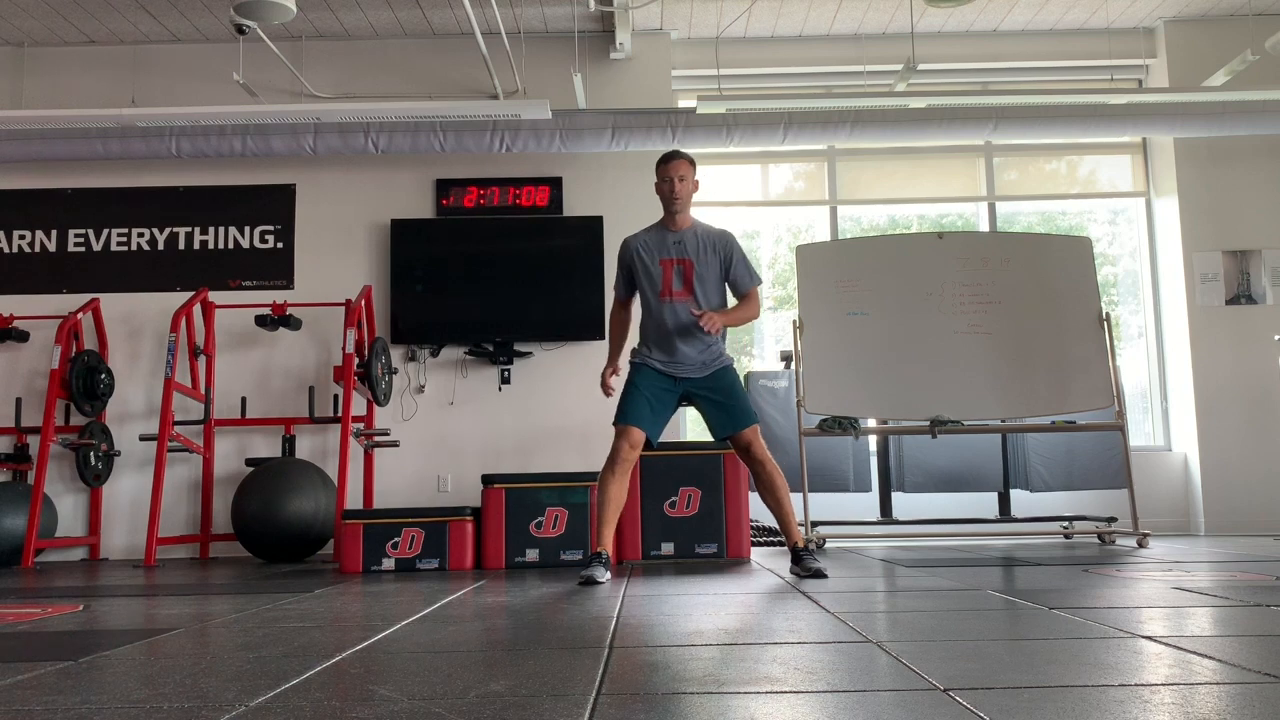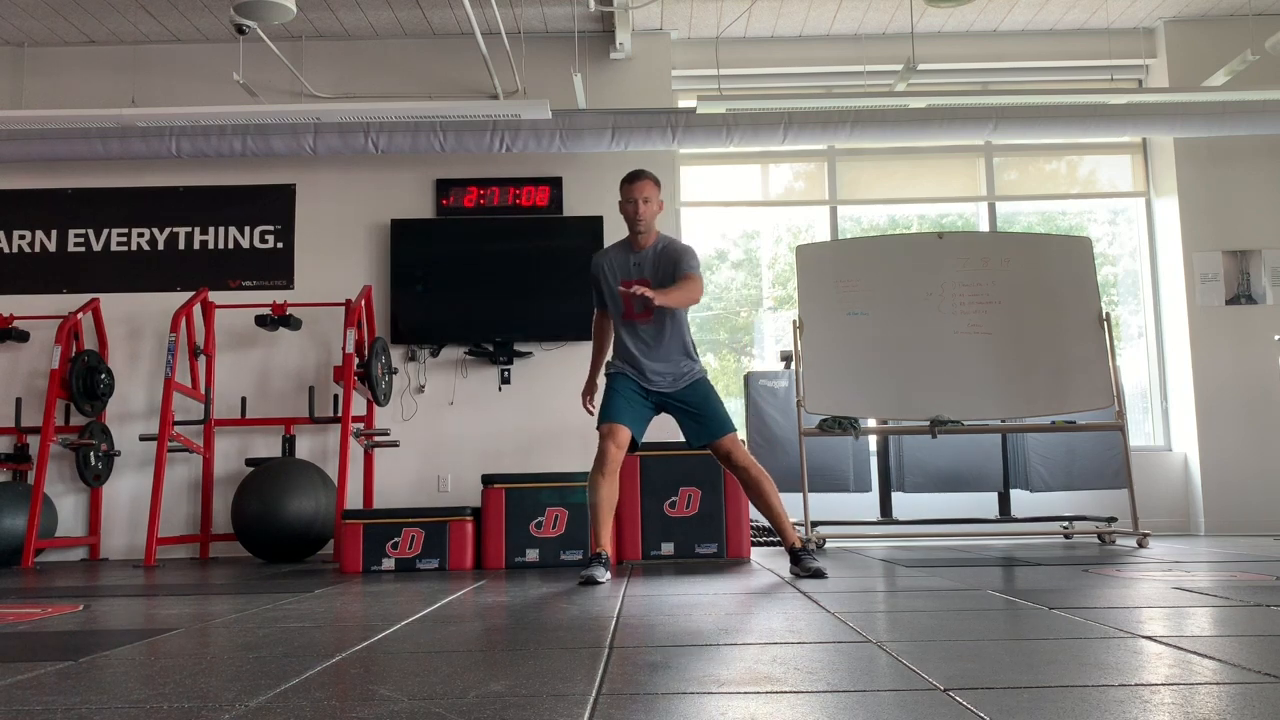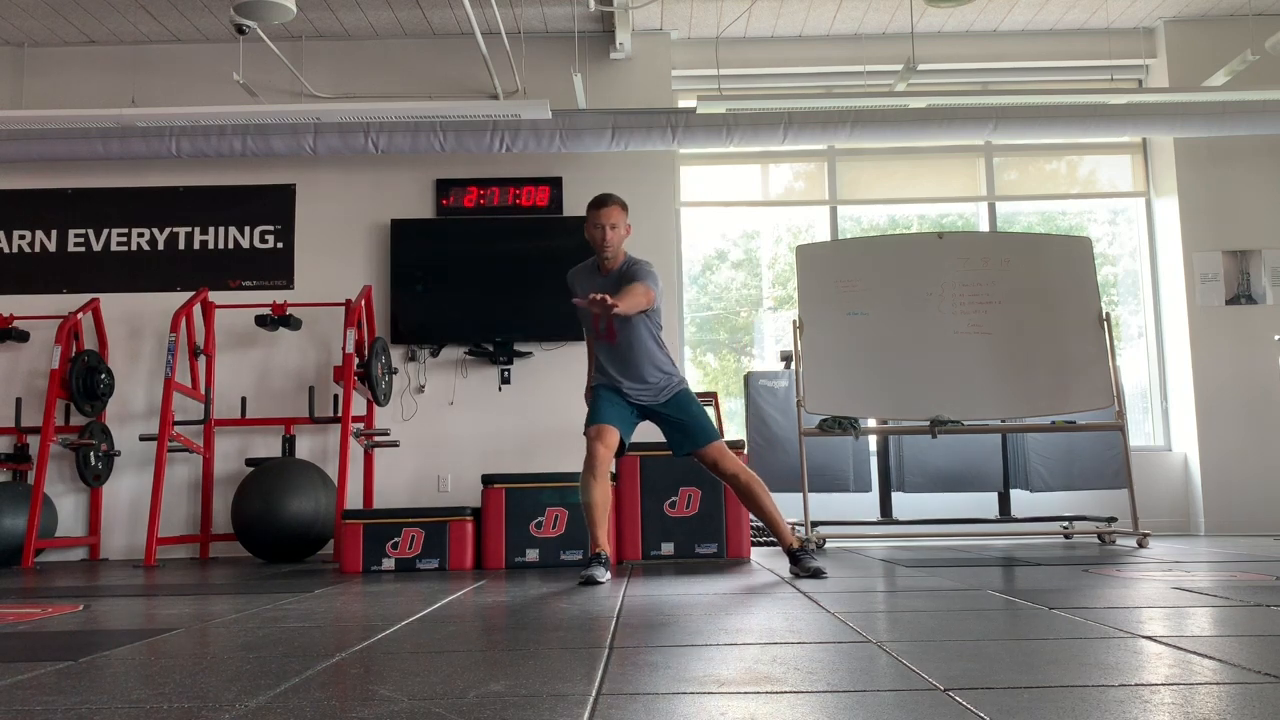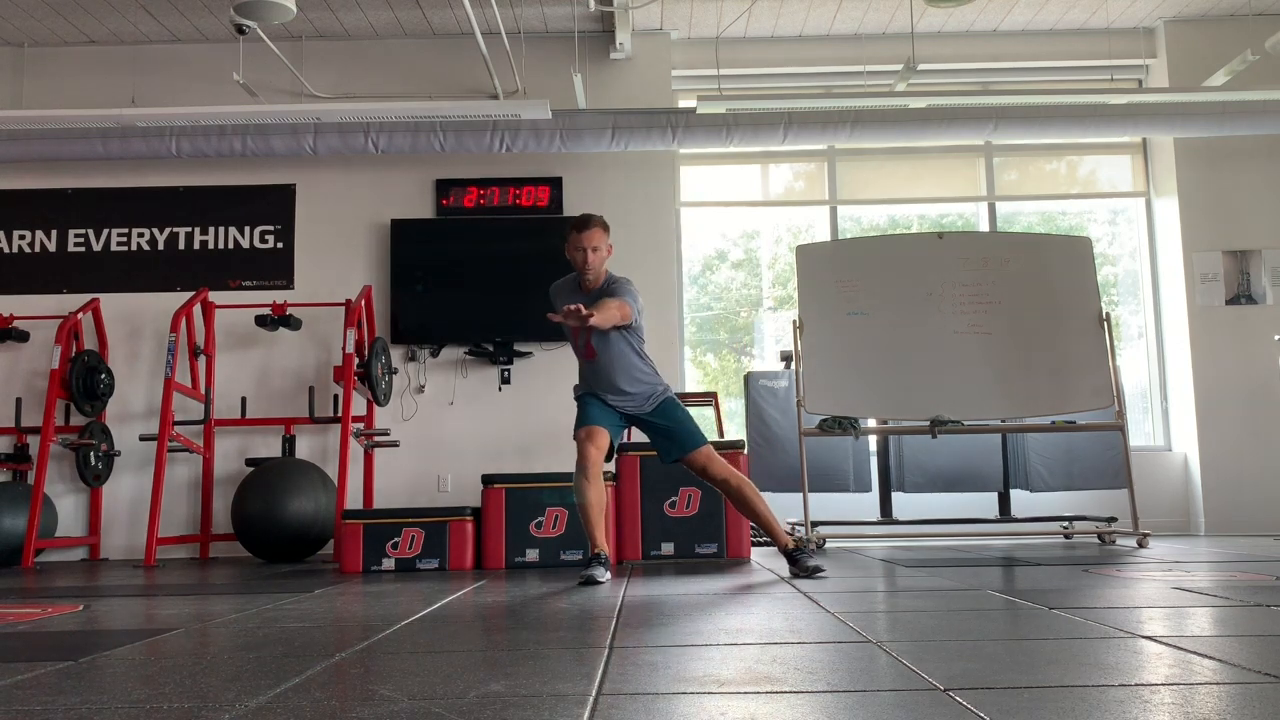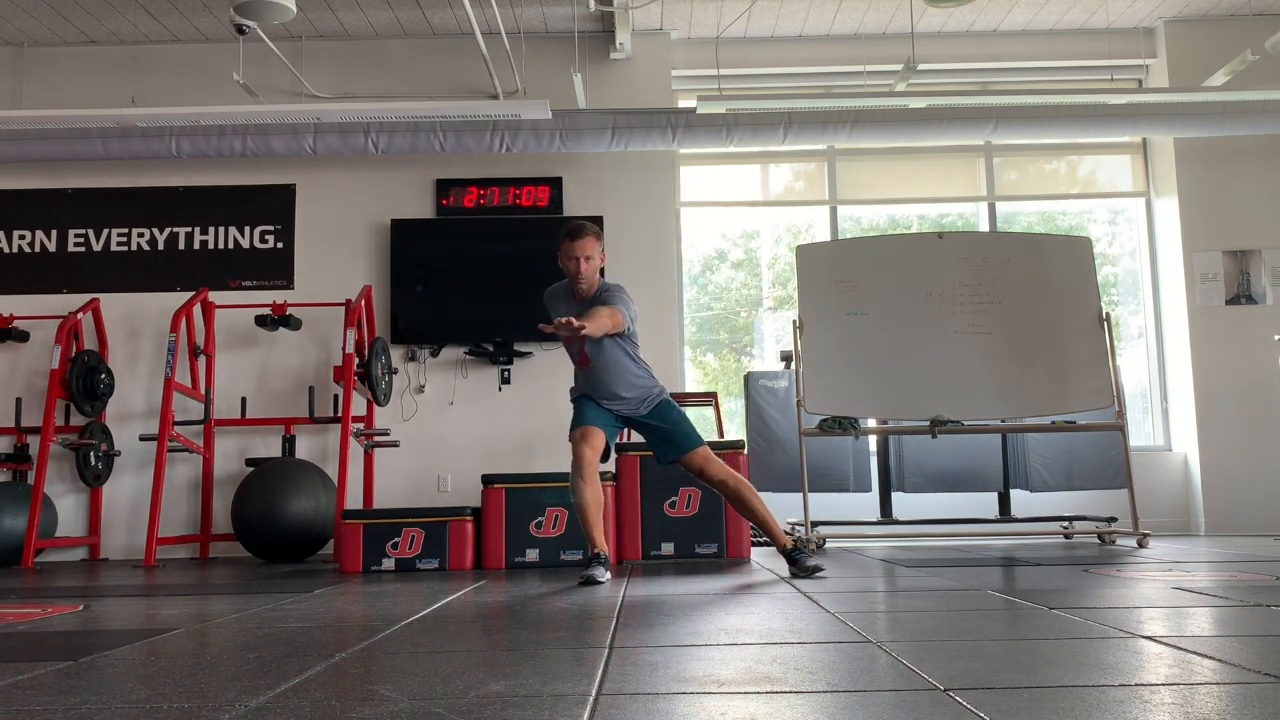
dt=0.4s
person 1, frame 1
left shoulder: (721, 241)
right shoulder: (635, 246)
left elbow: (752, 303)
right elbow: (621, 305)
left wrist: (720, 318)
right wrist: (613, 358)
left hip: (711, 365)
right hip: (653, 366)
left knee: (754, 449)
right knee: (624, 449)
left ankle: (798, 548)
right ankle: (601, 555)
person 1, frame 2
left shoulder: (678, 252)
right shoulder: (603, 261)
left elbow: (693, 291)
left wrist: (655, 295)
right wrist: (593, 375)
left hip: (684, 376)
right hip: (629, 376)
left knee: (736, 456)
right knee: (609, 448)
left ankle: (796, 549)
right ankle: (600, 556)
person 1, frame 3
left shoulder: (641, 271)
right shoulder: (577, 278)
left elbow: (639, 297)
left wrist: (613, 304)
right wrist: (592, 378)
left hip: (664, 387)
right hip: (612, 387)
left knee: (724, 462)
right knee: (599, 449)
left ankle: (794, 549)
right ankle: (599, 556)
person 1, frame 4
left shoulder: (622, 290)
right shoulder: (559, 292)
left elbow: (612, 311)
left wrist: (589, 317)
left hip: (649, 396)
right hip: (599, 396)
left knee: (713, 468)
right knee: (589, 449)
left ankle: (790, 548)
right ankle: (599, 557)
person 1, frame 5
left shoulder: (615, 297)
right shoulder: (553, 298)
left elbow: (603, 320)
left wrist: (580, 326)
left hip: (646, 398)
right hip: (595, 399)
left knee: (712, 469)
right knee: (584, 450)
left ankle: (788, 547)
right ankle: (599, 557)
